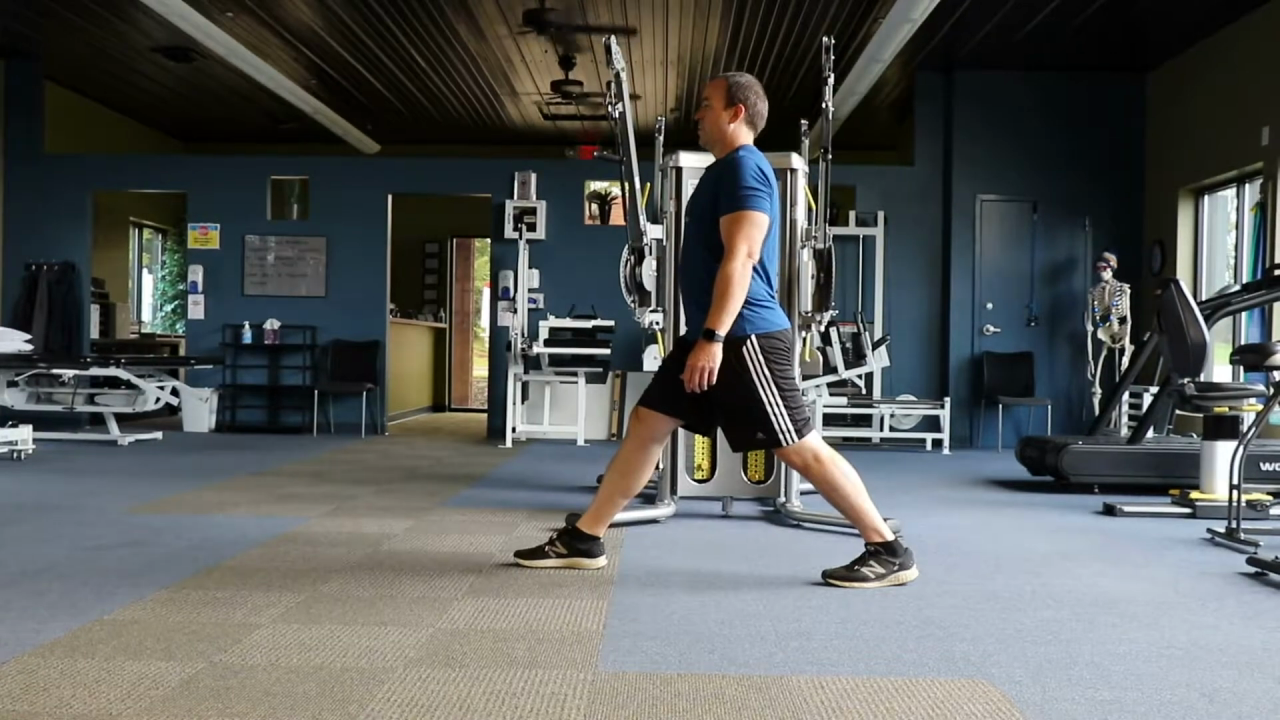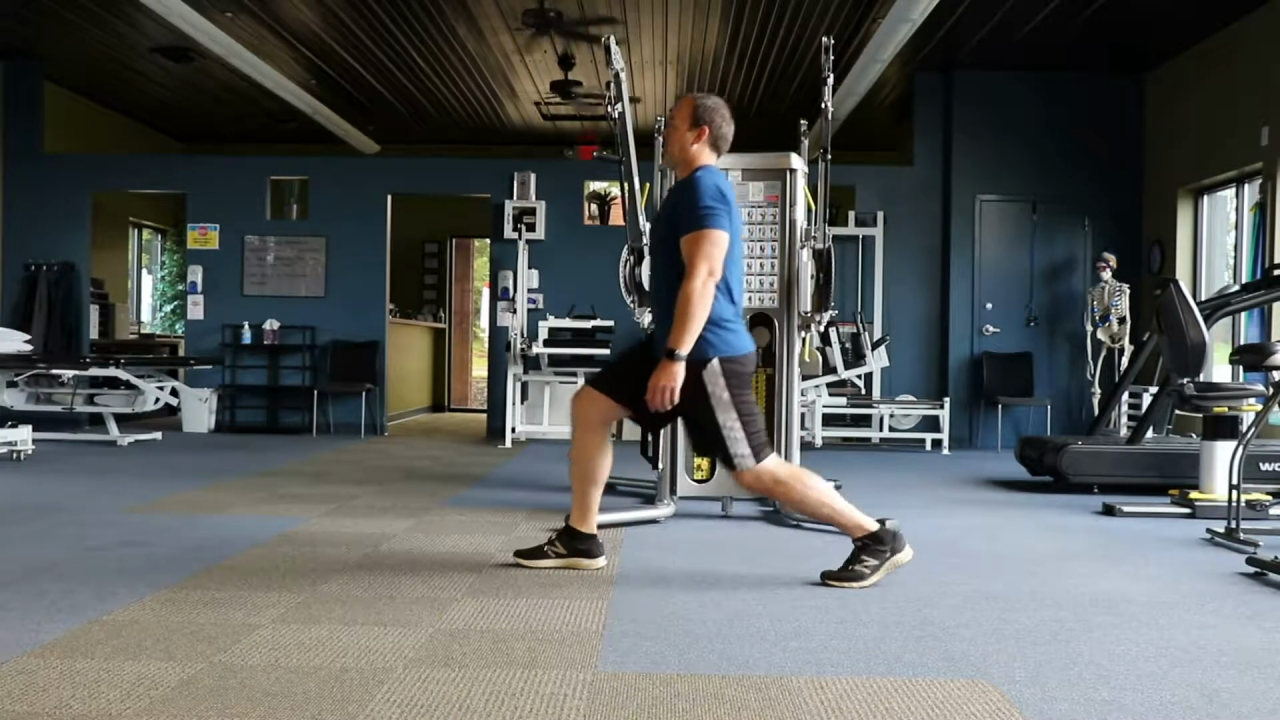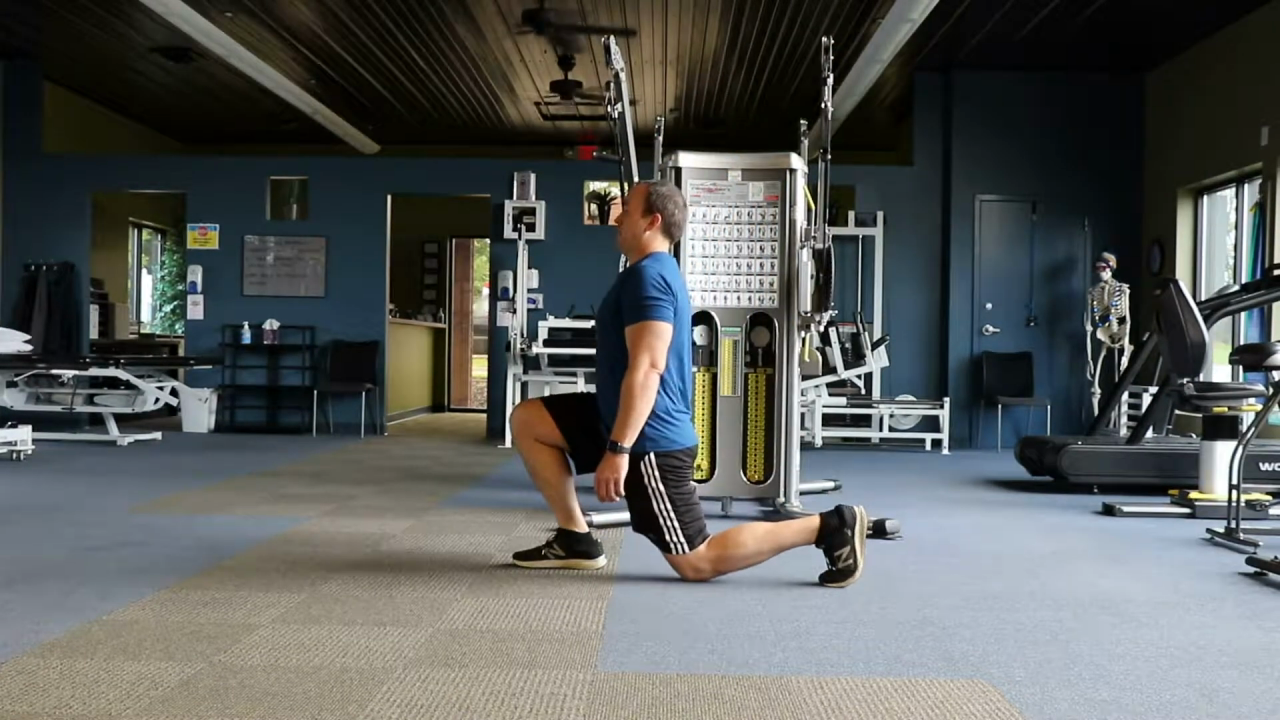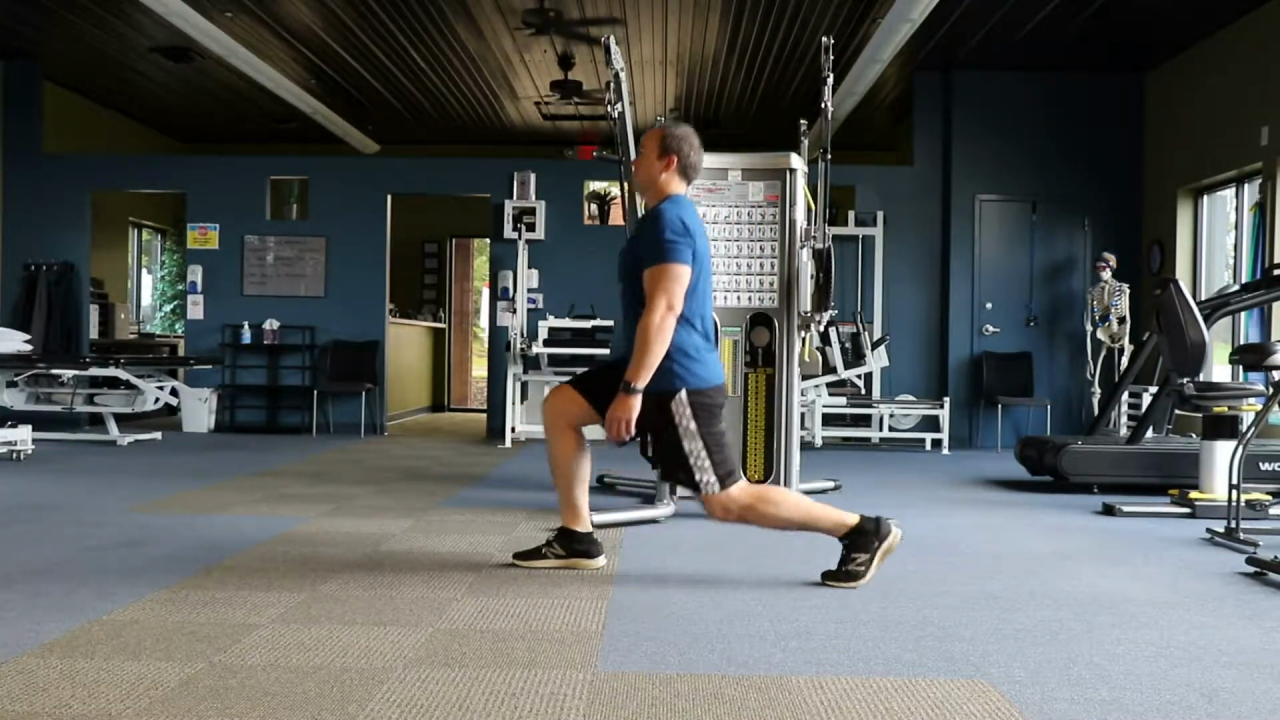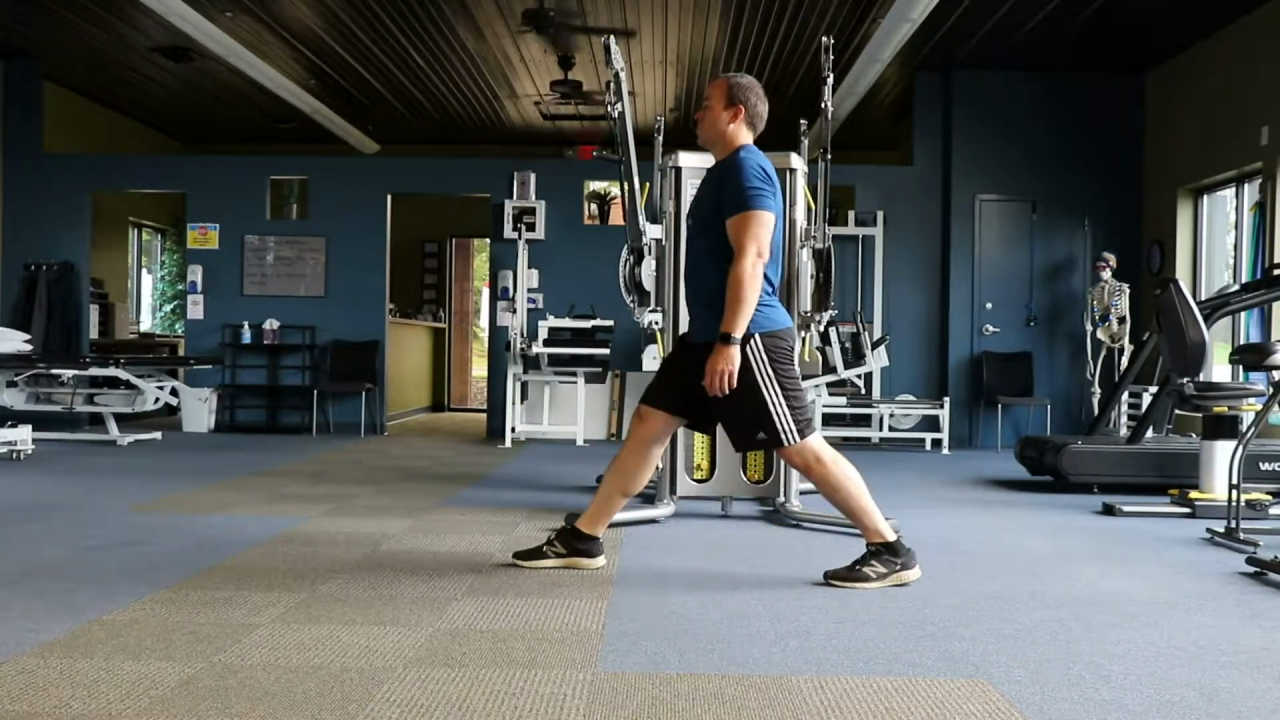
dt=1s
person 1, frame 1
left shoulder: (743, 167)
right shoulder: (727, 170)
left elbow: (741, 258)
left wrist: (713, 338)
left hip: (743, 336)
right hip: (712, 334)
left knee: (799, 447)
right knee: (646, 425)
left ankle: (889, 550)
right ankle: (582, 538)
person 1, frame 2
left shoulder: (703, 186)
right shoulder: (693, 188)
left elbow: (702, 276)
left wrist: (675, 357)
left hip: (710, 354)
right hip: (685, 347)
left knee: (757, 471)
right knee: (589, 407)
left ankle: (877, 538)
right ankle: (580, 538)
person 1, frame 3
left shoulder: (647, 275)
right shoulder: (657, 273)
left elbow: (647, 368)
left wrist: (618, 450)
left hip: (649, 438)
right hip: (637, 426)
left knee: (697, 563)
right knee: (527, 420)
left ankle: (831, 527)
right ankle: (576, 540)
person 1, frame 4
left shoulder: (667, 218)
right shoulder: (672, 217)
left elbow: (664, 310)
left wrist: (631, 390)
right wrist: (633, 382)
left hip: (680, 380)
right hip: (660, 372)
left knee: (727, 501)
right knee: (558, 406)
left ankle: (862, 530)
right ankle: (577, 538)
person 1, frame 5
left shoulder: (745, 167)
right shoulder: (727, 172)
left elbow: (751, 259)
left wrist: (729, 341)
left hip: (747, 337)
right hip: (709, 335)
left knee: (800, 447)
right knee: (647, 426)
left ankle: (891, 550)
right ankle: (581, 539)
